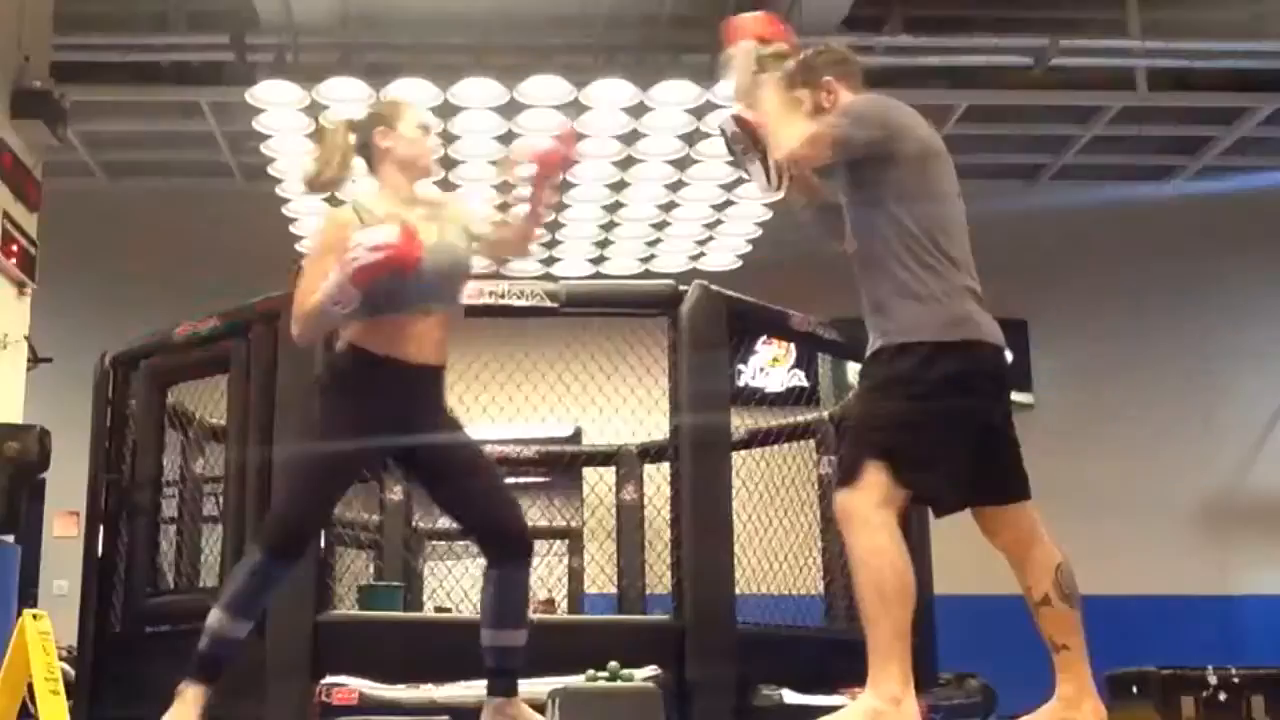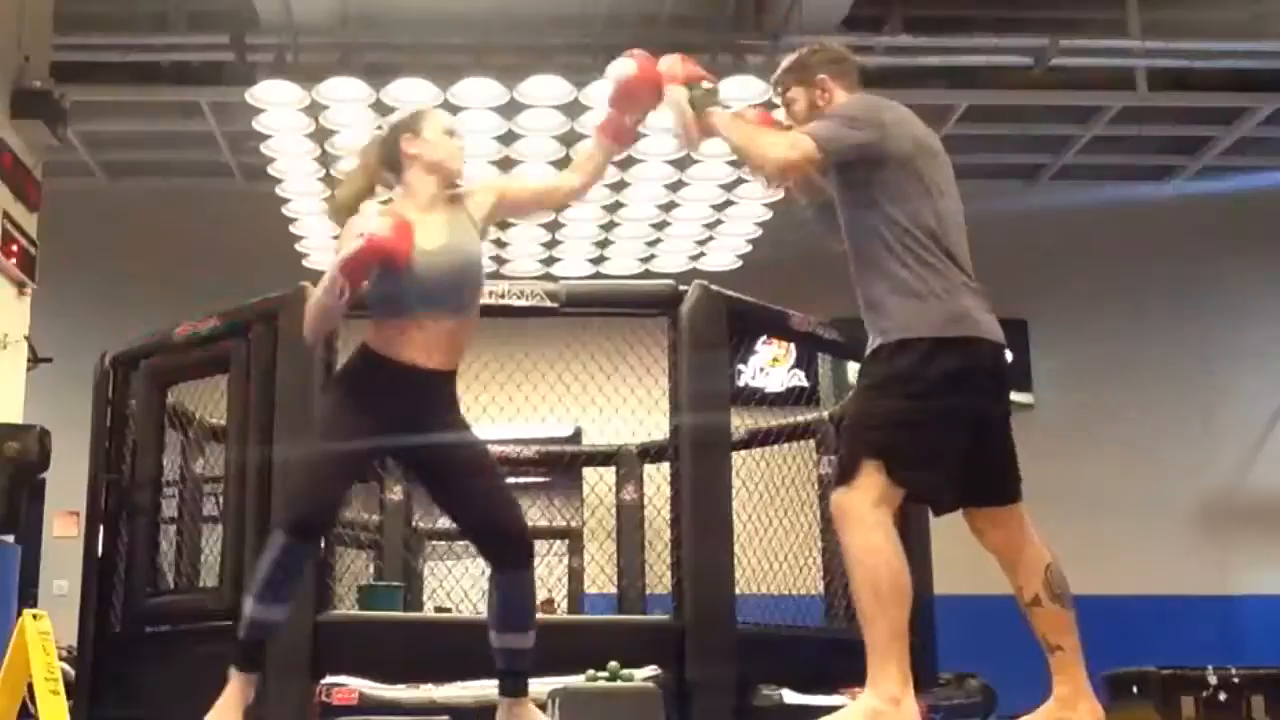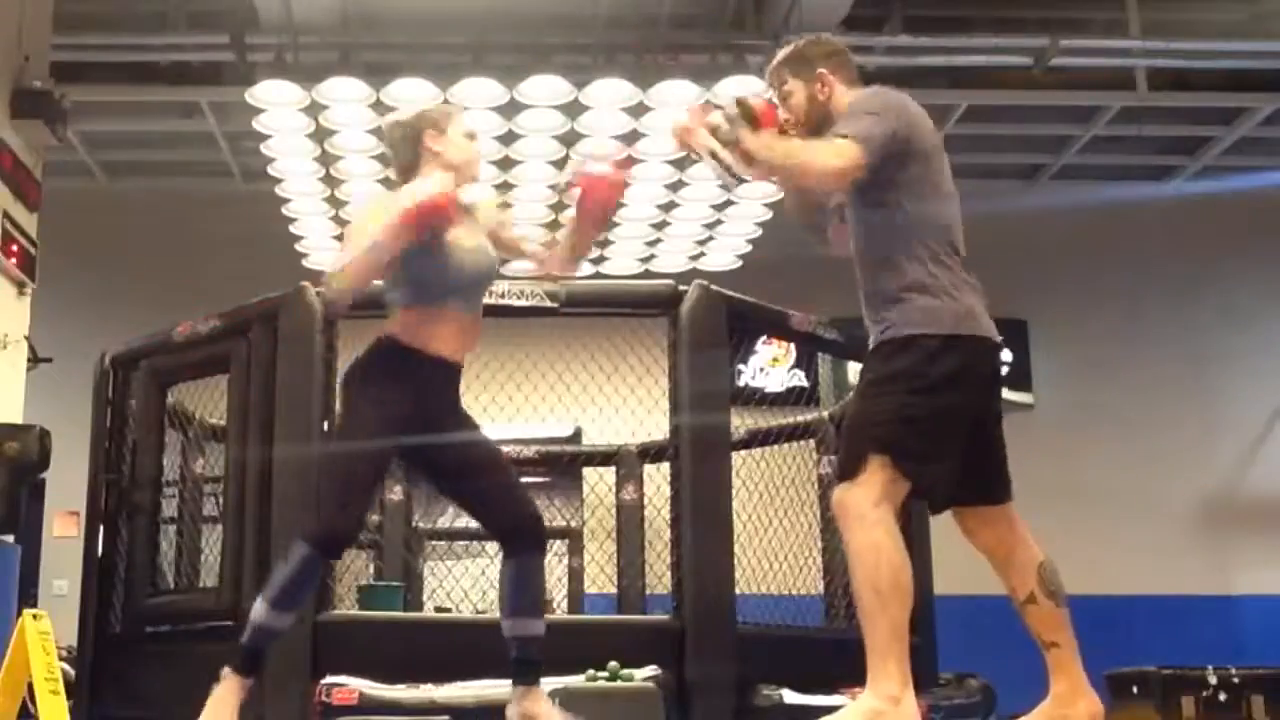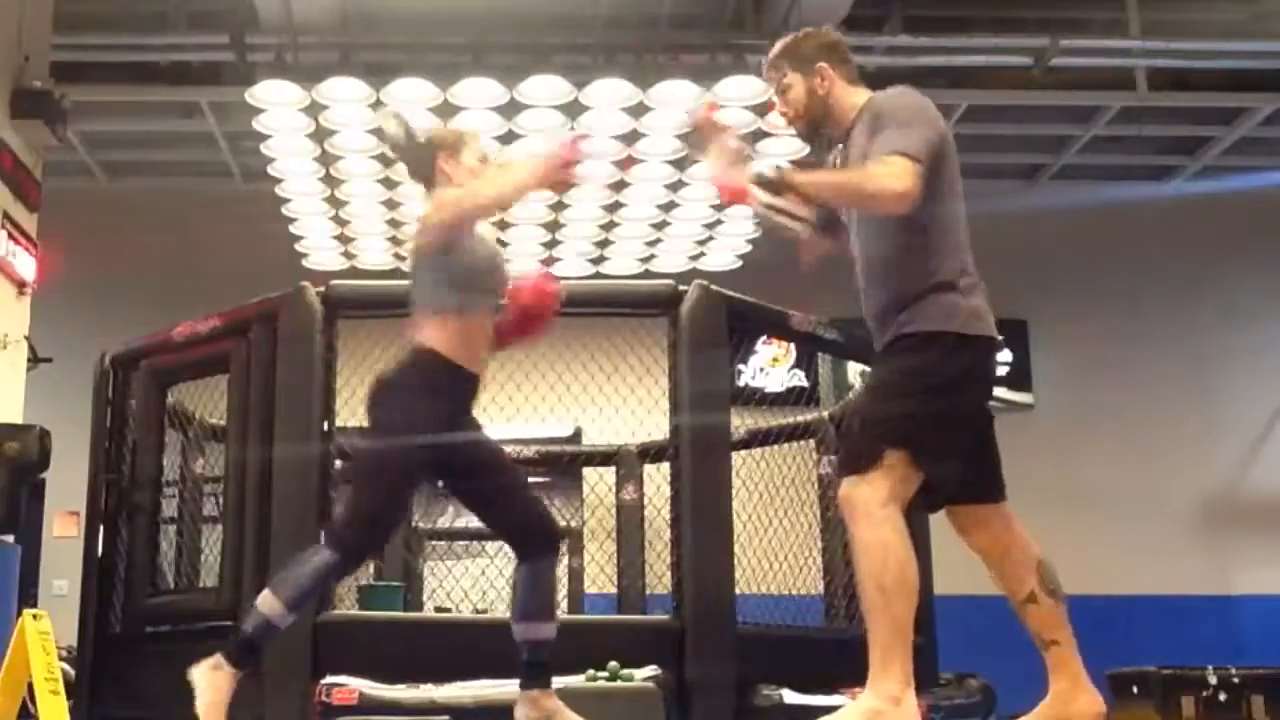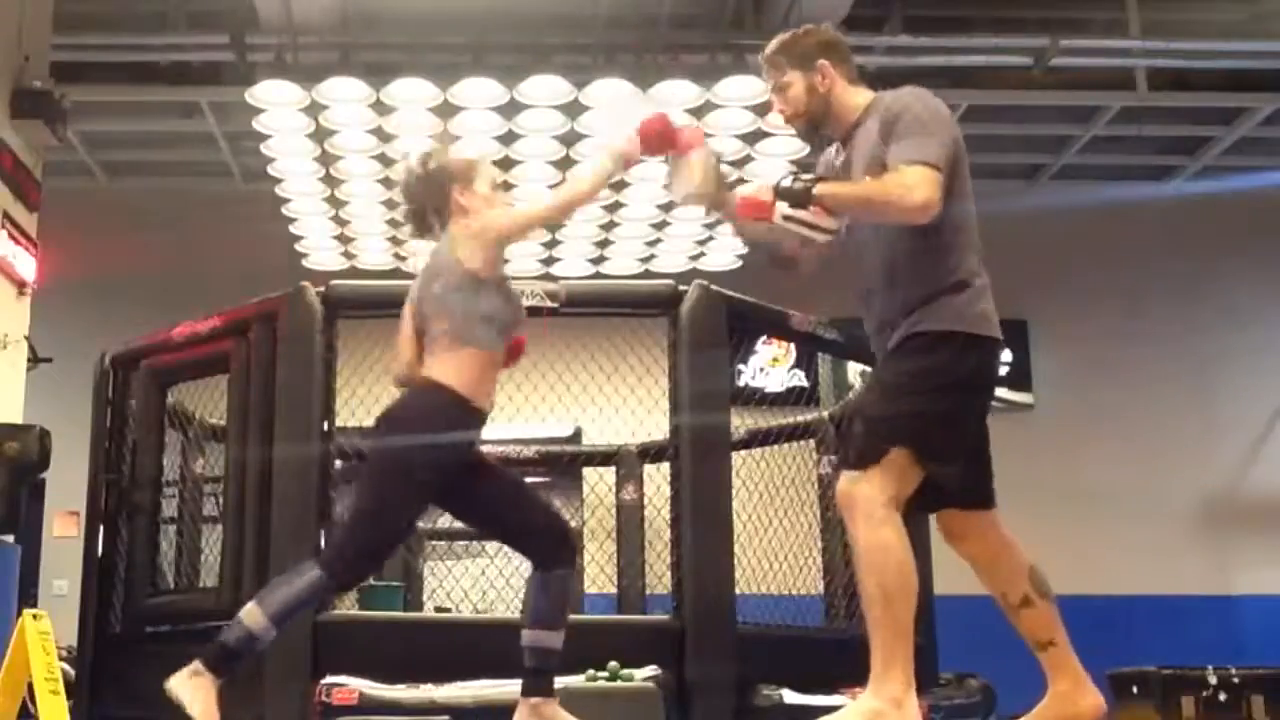
dt=0.1s
person 1, frame 1
left shoulder: (878, 114)
right shoulder: (883, 148)
left elbow: (792, 150)
right elbow: (853, 230)
left wrist: (758, 78)
right wrist: (761, 136)
left hip: (930, 343)
right hip: (969, 344)
left knee: (862, 500)
right knee: (1009, 519)
person 1, frame 2
left shoulder: (869, 115)
right shoulder: (875, 142)
left elbow: (780, 157)
left wrist: (707, 109)
right wrist: (780, 153)
left hip: (922, 342)
right hip: (964, 343)
left knee: (858, 502)
right knee: (1002, 520)
person 1, frame 3
left shoulder: (879, 106)
right shoulder: (863, 137)
left elbow: (826, 169)
right elbow: (843, 221)
left wrist: (745, 143)
right wrist: (759, 152)
left hip: (928, 335)
right hip: (944, 344)
left knee: (860, 499)
right knee: (990, 519)
person 1, frame 4
left shoulder: (899, 108)
right shoulder: (850, 148)
left elbow: (892, 191)
right elbow: (815, 244)
left wrist: (790, 180)
right wrist: (765, 193)
left hip: (937, 333)
right hip: (939, 341)
left knee: (869, 494)
right knee: (985, 520)
person 1, frame 5
left shoulder: (908, 109)
right shoulder: (841, 154)
left elbow: (916, 200)
right elbow: (802, 250)
left wrist: (810, 193)
right wrist: (725, 196)
left hip: (943, 335)
right hip: (920, 347)
left knee: (864, 494)
right knee: (968, 526)
person 2, frame 1
left shoulder: (439, 212)
right shoulder: (348, 222)
left elbow: (511, 245)
right elbow: (303, 330)
left wrist: (543, 185)
right wrist: (349, 278)
left hip: (423, 410)
right hip: (351, 402)
left knee: (510, 541)
right knee: (285, 542)
person 2, frame 2
left shoulder: (478, 205)
right shoulder: (378, 224)
left elbow: (569, 187)
right elbow: (313, 331)
left wrist: (617, 127)
right wrist: (341, 277)
left hip: (434, 409)
right hip: (364, 395)
left knee: (511, 547)
right knee: (303, 523)
person 2, frame 3
left shoulder: (475, 217)
right shoulder: (400, 206)
left elbow: (556, 261)
right elbow: (340, 289)
left wrist: (589, 221)
right wrist: (401, 226)
left hip: (437, 402)
right hip: (384, 387)
left knee: (523, 532)
right knee: (331, 534)
person 2, frame 4
left shoulder: (468, 236)
right shoulder: (448, 214)
right elbow: (489, 196)
left wrist: (505, 325)
right wrist: (542, 167)
left hip: (447, 411)
right hip: (416, 402)
left knee: (539, 535)
right knee: (355, 541)
right ankle: (224, 669)
person 2, frame 5
left shoulder: (449, 267)
right shoulder: (474, 237)
right elbow: (560, 203)
left wrist: (487, 350)
right wrist: (619, 154)
left hip: (451, 441)
right hip: (419, 431)
left knee: (555, 546)
right knee: (348, 561)
